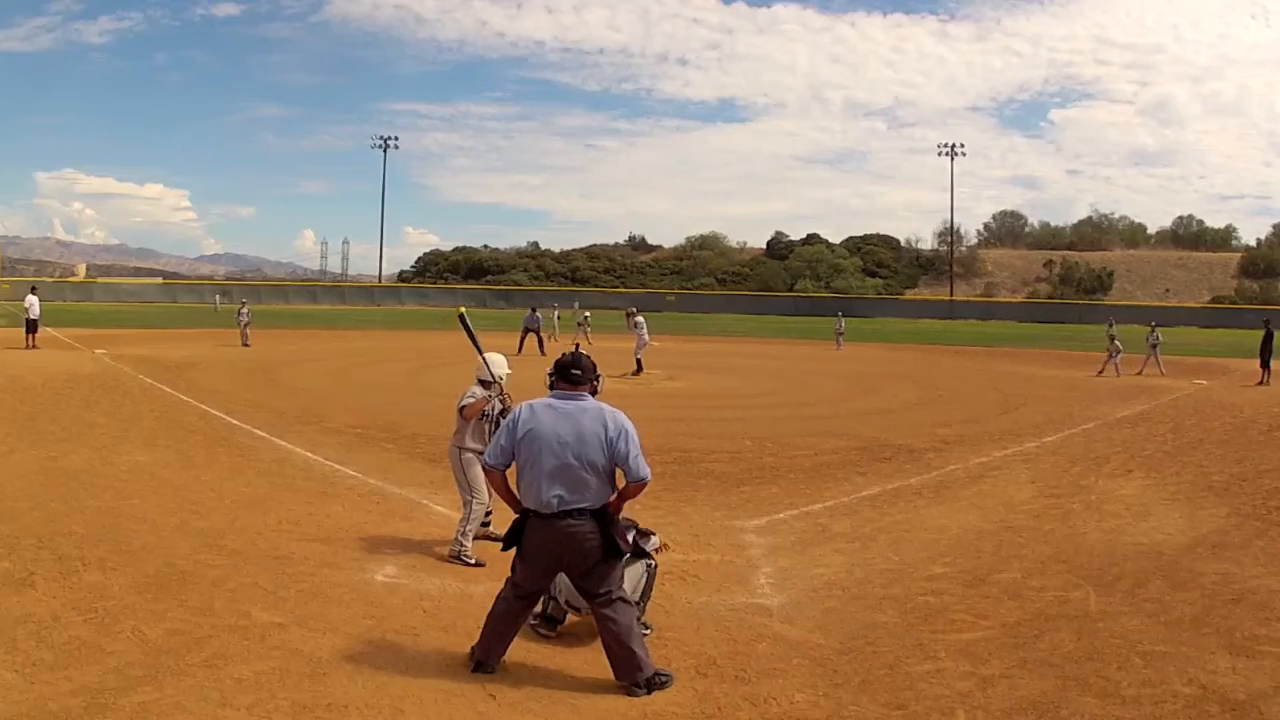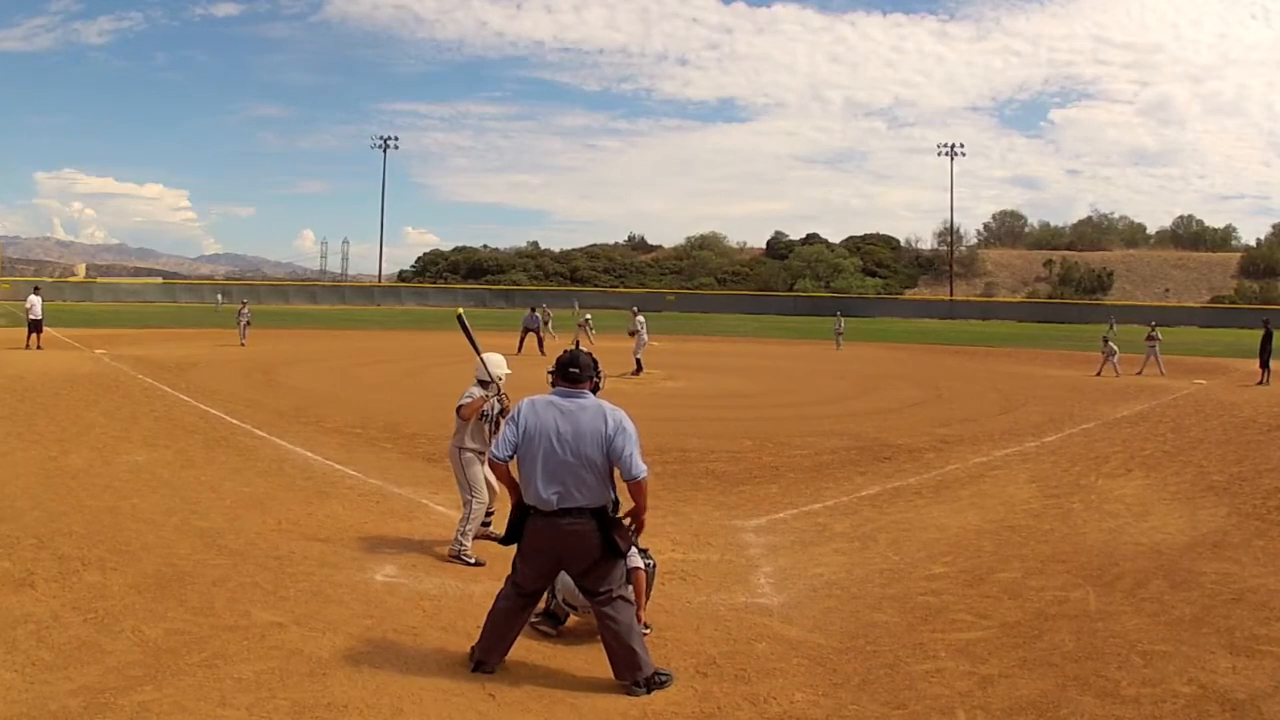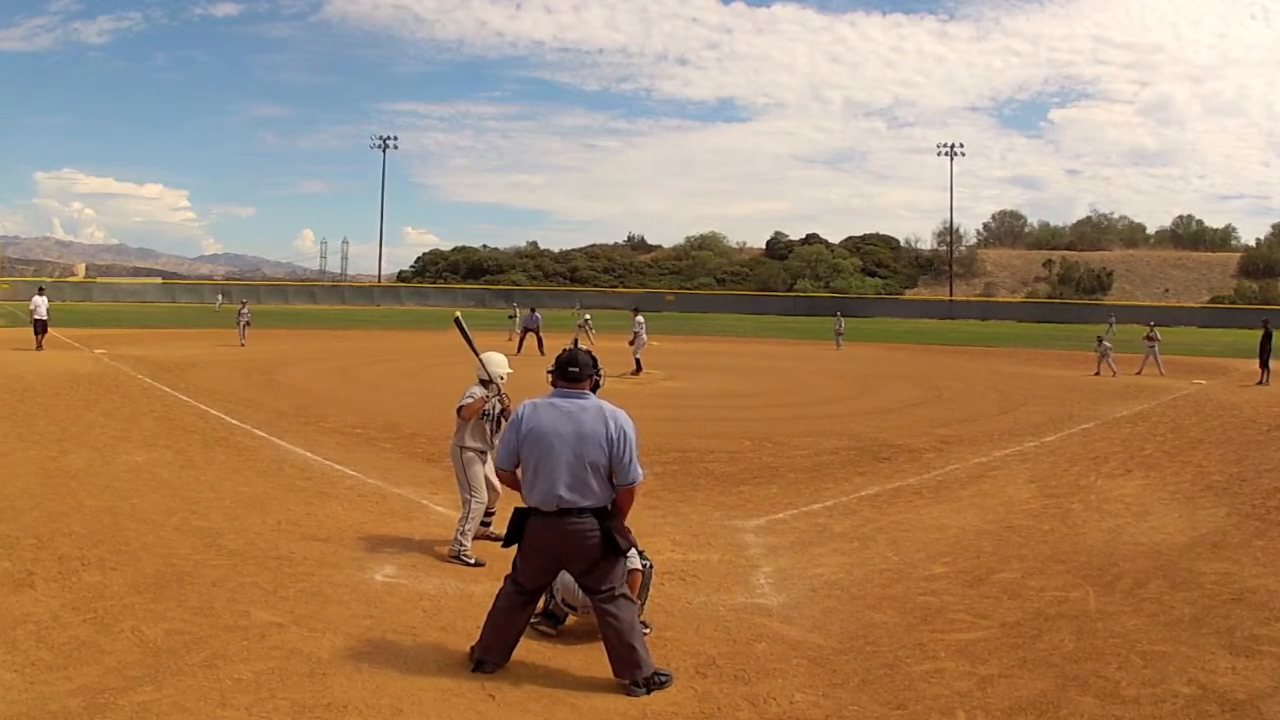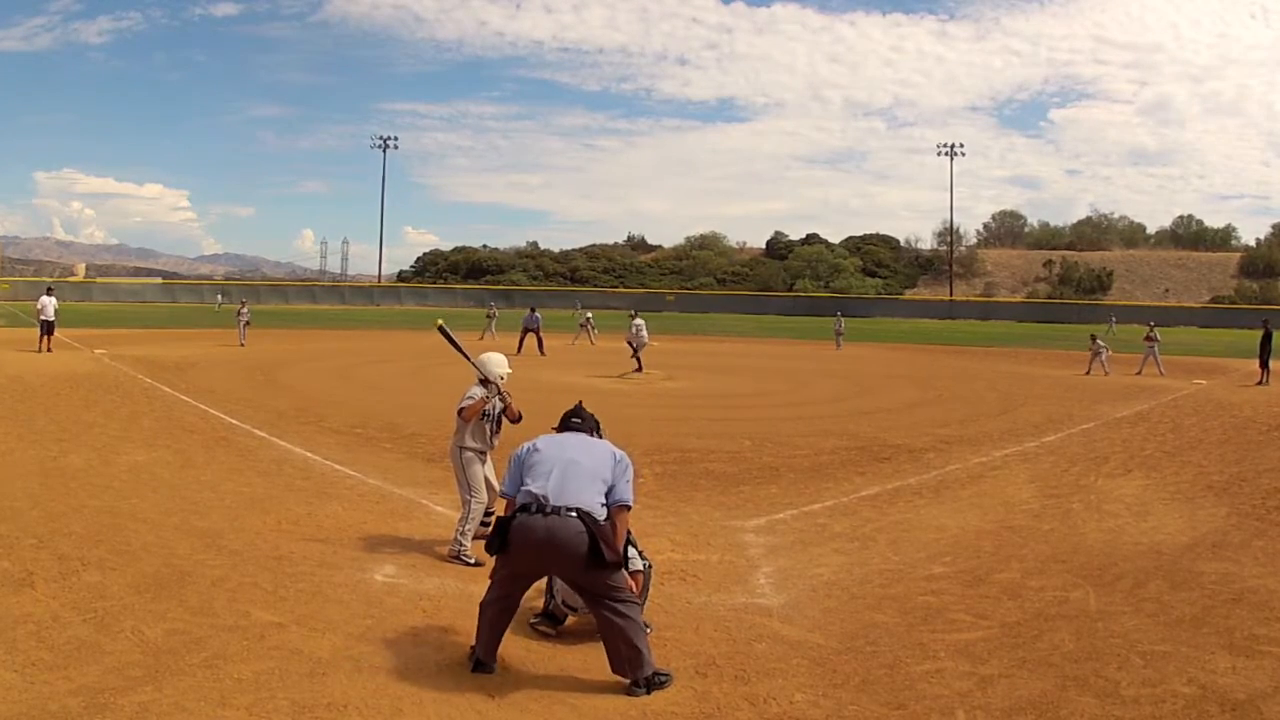
dt=1s
person 1, frame 1
left shoulder: (524, 414)
right shoulder: (612, 419)
left elbow: (492, 466)
right elbow: (640, 478)
left wrist: (516, 505)
right wrist: (618, 501)
left hip: (538, 528)
right hip: (591, 530)
left knee: (517, 594)
right knee: (610, 602)
left ankle: (485, 657)
right ankle: (640, 676)
person 1, frame 2
left shoulder: (527, 409)
right shoulder: (612, 417)
left elbow: (497, 458)
right elbow: (635, 475)
left wrist: (514, 490)
right wrist: (640, 510)
left hip: (539, 525)
right hip: (591, 527)
left knee: (518, 592)
right knee: (611, 600)
left ankle: (485, 656)
right ankle: (640, 675)
person 1, frame 3
left shoulder: (527, 413)
right shoulder: (614, 418)
left elbow: (504, 473)
right elbow: (628, 485)
right wrist: (615, 521)
left hip: (539, 525)
right hip: (592, 527)
left knee: (518, 592)
right knee: (613, 599)
left ankle: (486, 656)
right ankle: (640, 675)
person 1, frame 4
left shoulder: (531, 446)
right shoulder: (614, 454)
left elbow: (511, 504)
right elbow: (619, 514)
left wrist: (509, 549)
right wrist: (616, 562)
left hip: (526, 528)
right hip: (578, 532)
left knee: (502, 591)
right knee: (619, 599)
person 2, frame 1
left shoulder: (494, 395)
right shoulder: (475, 392)
right elbow: (466, 413)
left wrist: (507, 408)
right wrist: (489, 396)
left hip: (480, 452)
right hip: (465, 452)
left knee: (487, 493)
right knee: (477, 499)
left ankle: (482, 529)
right ankle: (459, 550)
person 2, frame 2
left shoulder: (494, 395)
right shoulder: (474, 393)
right elbow: (463, 413)
left wrist: (506, 408)
right wrist: (487, 396)
left hip: (481, 453)
right hip: (465, 453)
left knee: (491, 492)
right knee: (477, 499)
left ankle: (483, 529)
right ankle: (459, 549)
person 2, frame 3
left shoulder: (496, 394)
right shoulder: (475, 392)
right elbow: (463, 414)
left wrist: (506, 407)
right wrist: (487, 397)
left hip: (483, 452)
right hip: (467, 452)
left knee: (493, 491)
right knee: (477, 499)
left ankle: (482, 529)
right ankle: (458, 549)
person 2, frame 4
left shoulder: (497, 395)
right shoulder: (476, 393)
left elbow: (516, 418)
right elbow: (464, 415)
left wrist: (508, 403)
right wrist: (487, 397)
left hip: (482, 453)
right hip: (466, 452)
left knee: (492, 492)
right knee: (476, 499)
left ankle: (481, 529)
right ankle: (459, 549)
